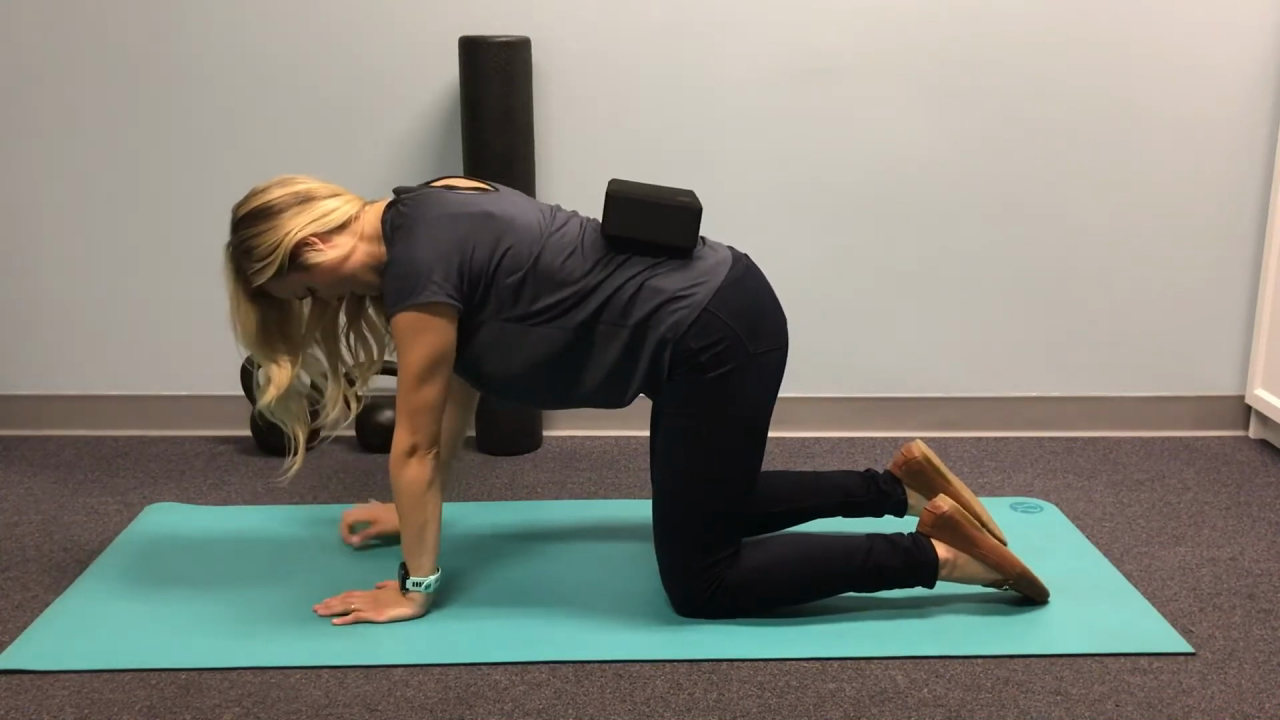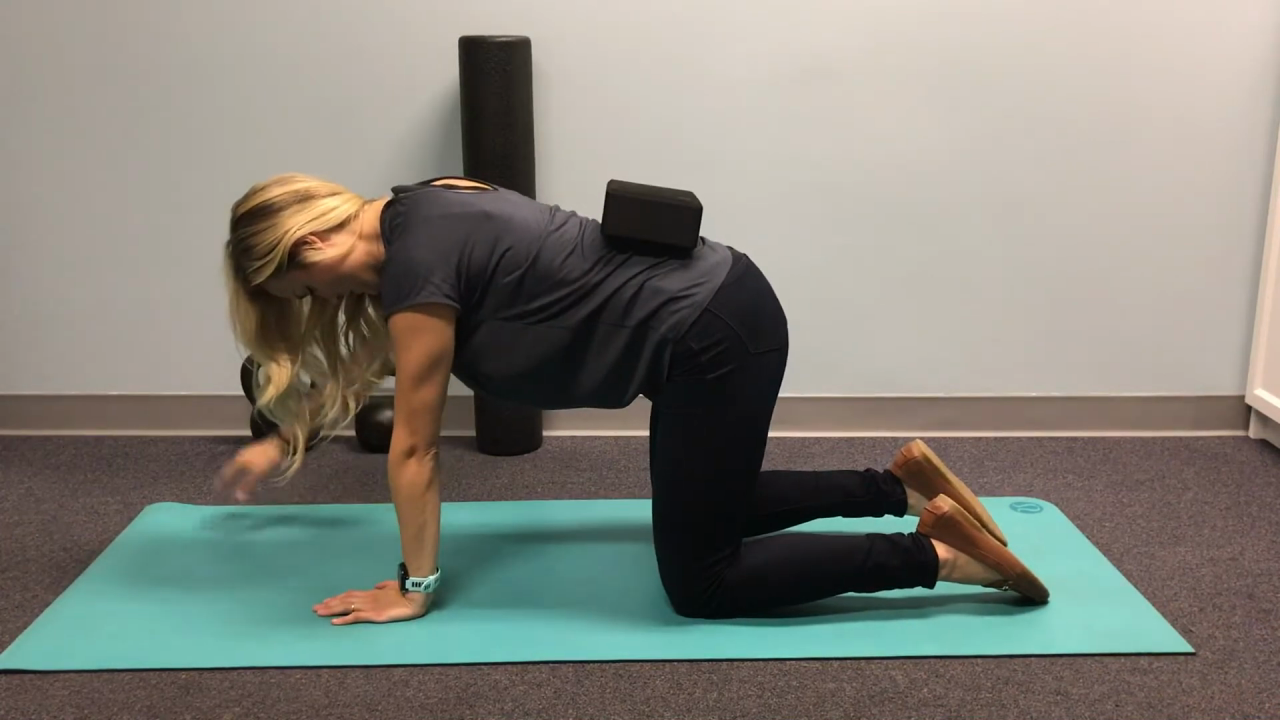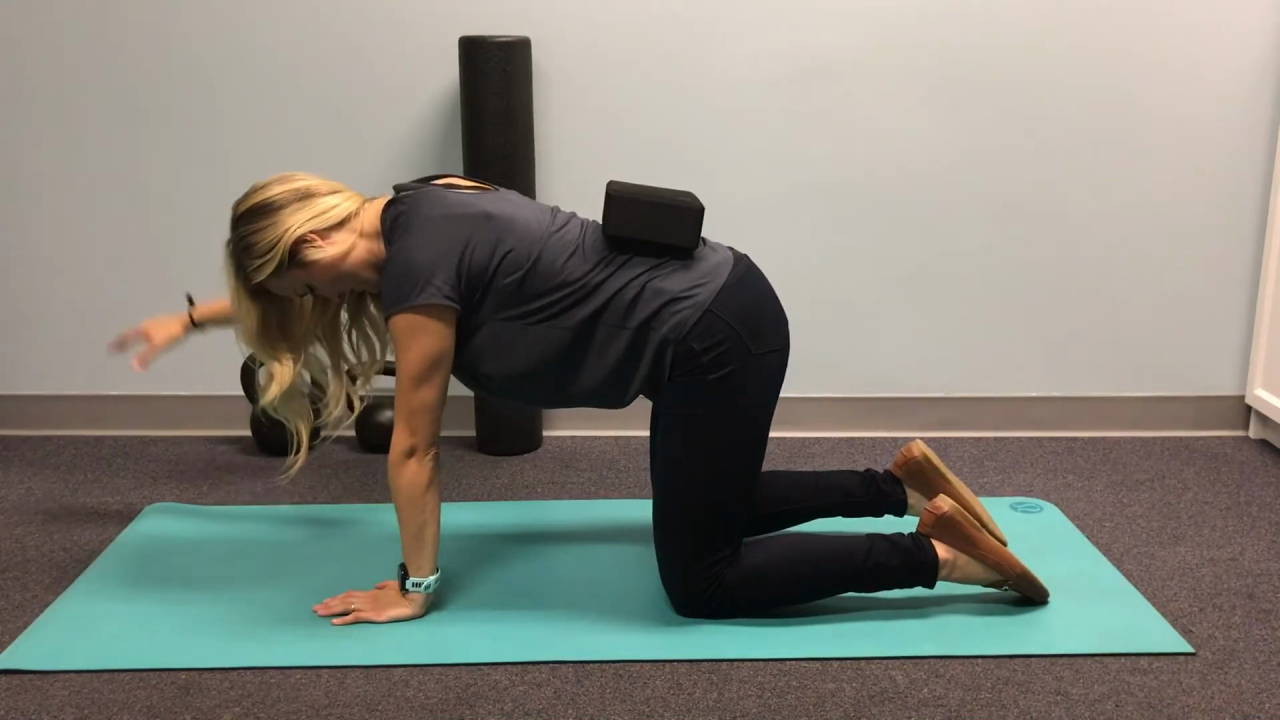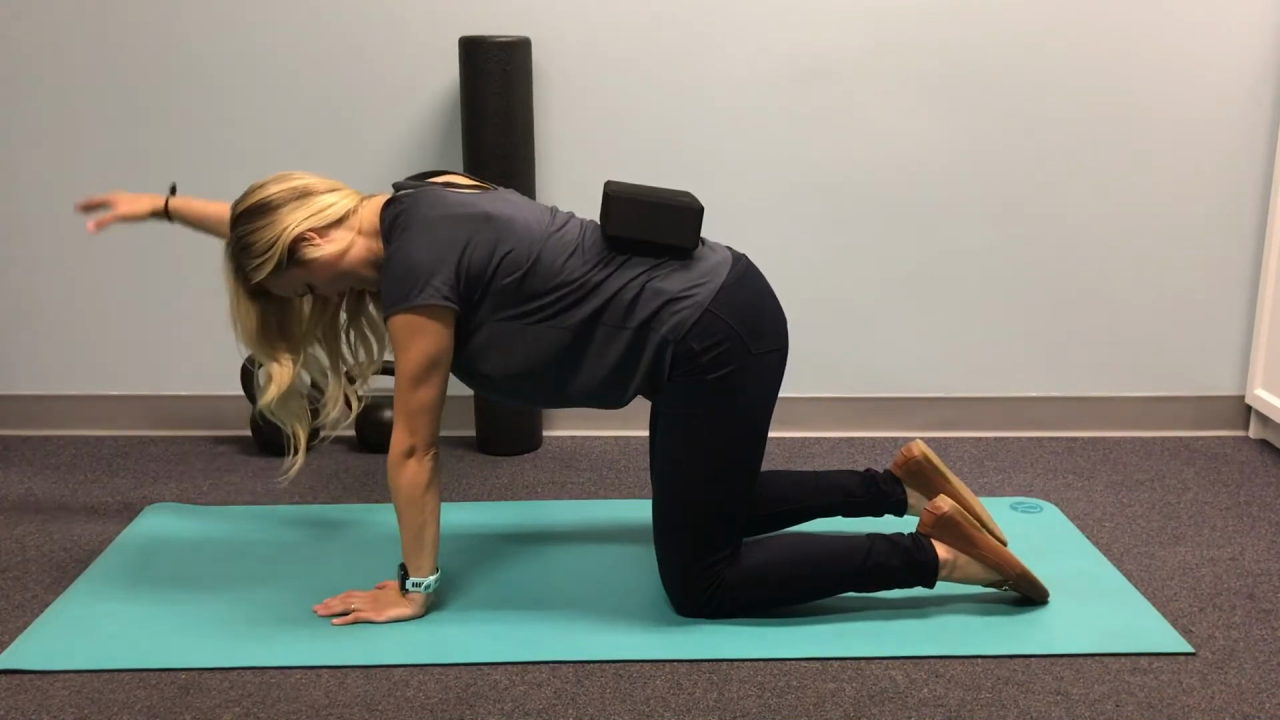
dt=0.3s
person 1, frame 1
left shoulder: (417, 264)
right shoulder: (422, 215)
left elbow: (415, 442)
right elbow: (453, 396)
left wrist: (413, 585)
right wrist: (406, 510)
left hip: (713, 338)
right hip: (721, 307)
left knee: (700, 580)
right knee: (712, 504)
left ankle: (941, 554)
right ankle: (902, 483)
person 1, frame 2
left shoulder: (415, 262)
right shoulder: (416, 214)
left elbow: (412, 444)
right elbow: (375, 356)
left wrist: (413, 587)
right wrist: (283, 441)
left hip: (712, 339)
right hip: (722, 307)
left knee: (699, 580)
right knee: (712, 505)
left ankle: (939, 552)
right ankle: (898, 483)
person 1, frame 3
left shoulder: (414, 264)
right shoulder: (414, 213)
left elbow: (414, 447)
right elbow: (292, 262)
left wrist: (414, 586)
right wrist: (188, 319)
left hip: (714, 343)
right hip: (722, 310)
left knee: (700, 579)
right knee: (711, 508)
left ankle: (934, 553)
right ankle: (901, 483)
person 1, frame 4
left shoulder: (415, 264)
right shoulder: (409, 211)
left elbow: (414, 447)
right elbow: (270, 226)
left wrist: (414, 586)
right wrist: (163, 203)
left hip: (712, 342)
right hip: (722, 307)
left knee: (701, 580)
right knee: (711, 505)
left ankle: (934, 553)
right ankle: (899, 484)
